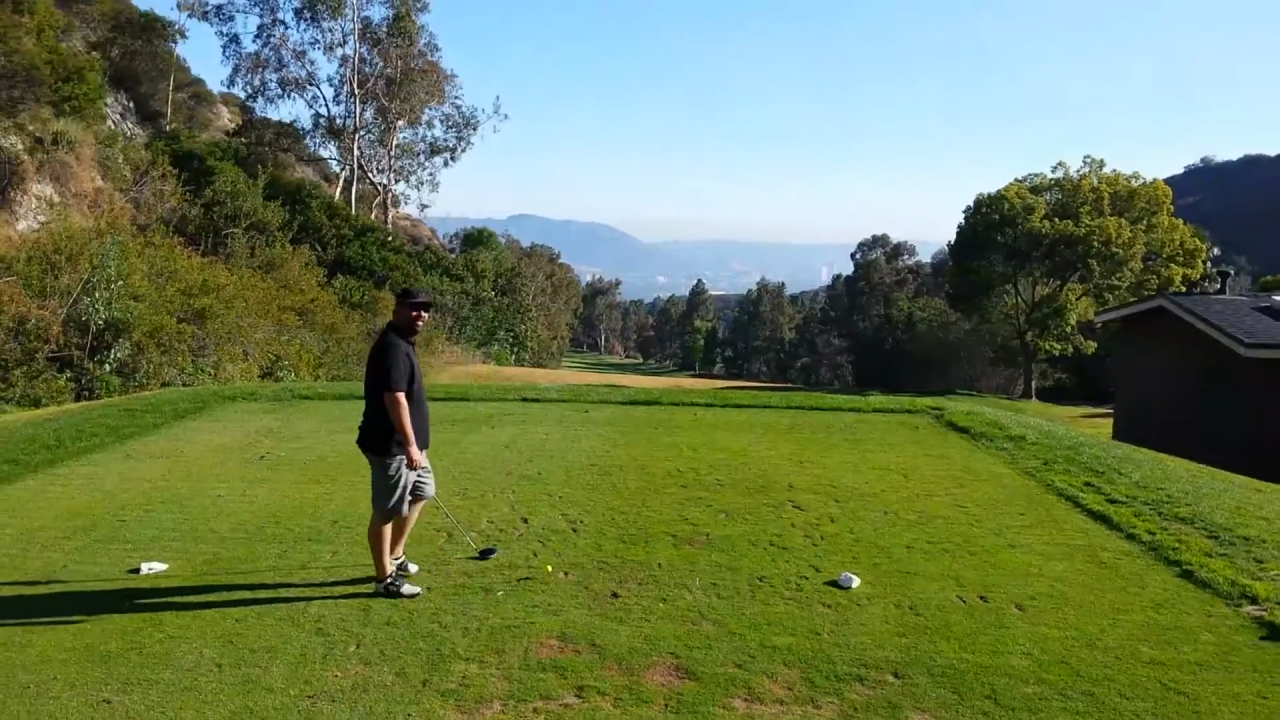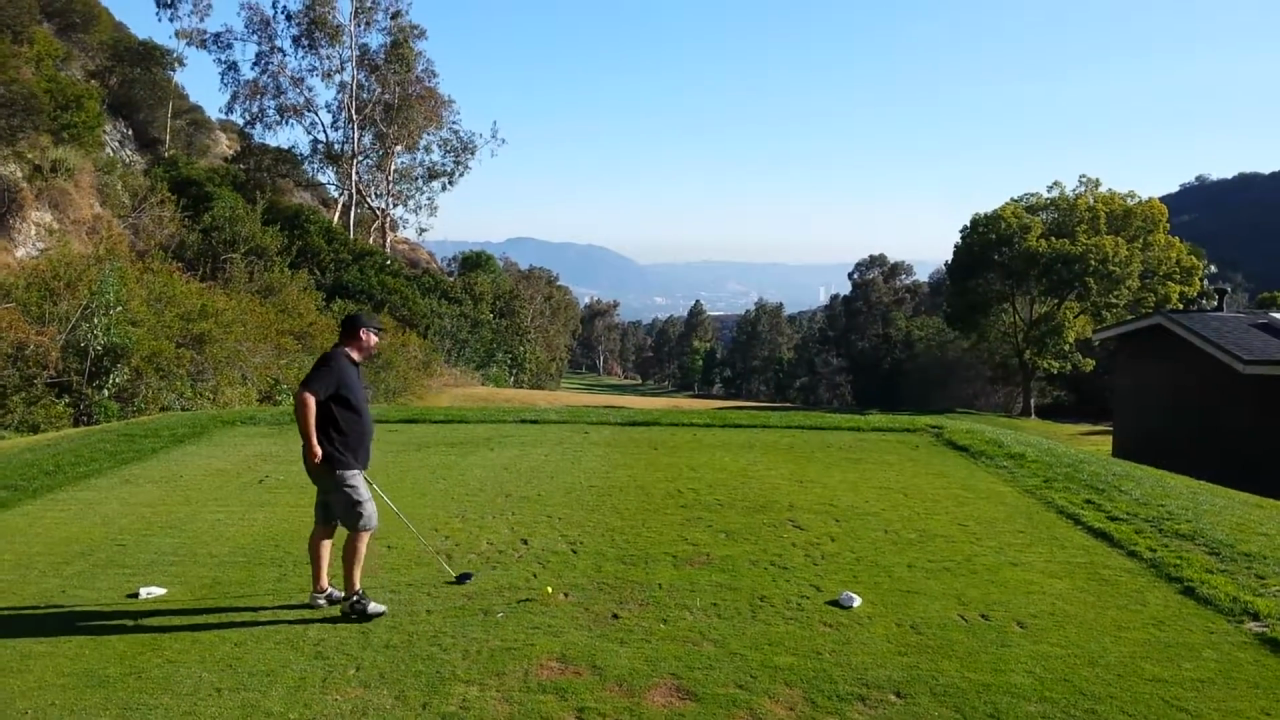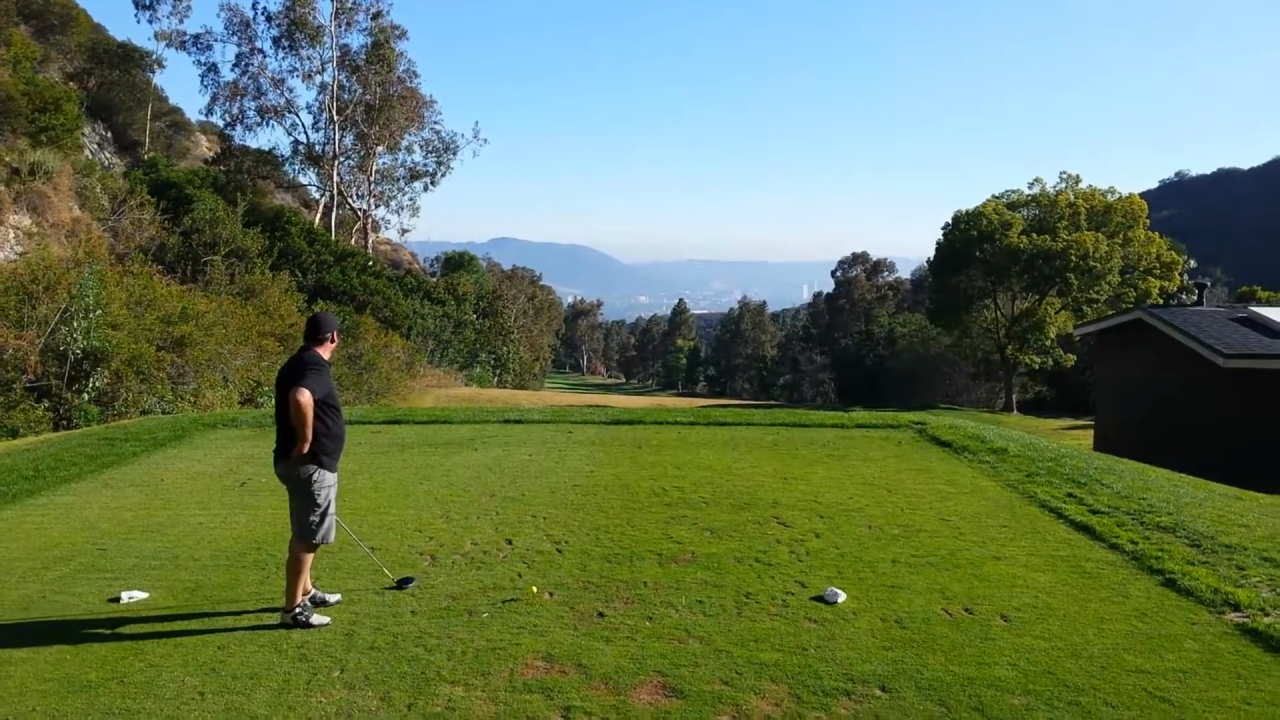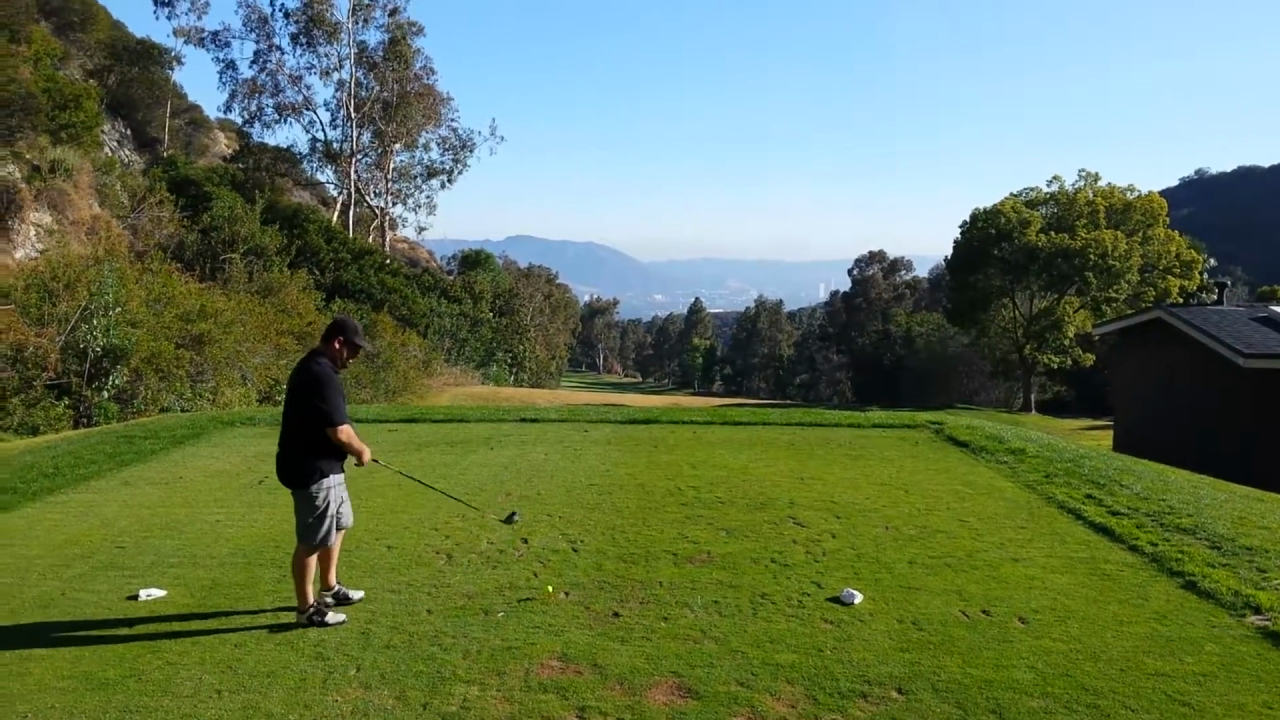
dt=0.7s
person 1, frame 1
left shoulder: (402, 342)
right shoulder: (392, 347)
right elbow: (395, 399)
right wrist: (410, 445)
left hip: (404, 442)
right hip: (391, 445)
left knee: (420, 493)
right knee: (388, 511)
left ankle: (394, 556)
right ankle: (385, 578)
person 1, frame 2
left shoulder: (346, 365)
right shoulder: (335, 363)
right elbow: (304, 397)
right wrist: (311, 444)
left hip: (340, 461)
right hip: (337, 463)
left knee: (325, 525)
right knee: (363, 523)
left ankle: (321, 590)
right ankle: (353, 596)
person 1, frame 3
left shoulder: (296, 364)
right shoulder: (316, 366)
right elbow: (300, 398)
right wrist: (305, 441)
left hip: (297, 462)
right hip: (312, 466)
left knee: (304, 534)
right knee: (308, 537)
left ankle: (306, 592)
right ankle: (293, 609)
person 1, frame 4
left shoulder: (315, 367)
right shoulder: (322, 375)
right elbow: (338, 432)
left wrist: (355, 446)
right wrist: (360, 450)
left hip: (322, 466)
right hip: (314, 469)
left knee: (337, 524)
right knee: (312, 540)
left ankle: (329, 588)
right ankle: (306, 609)
